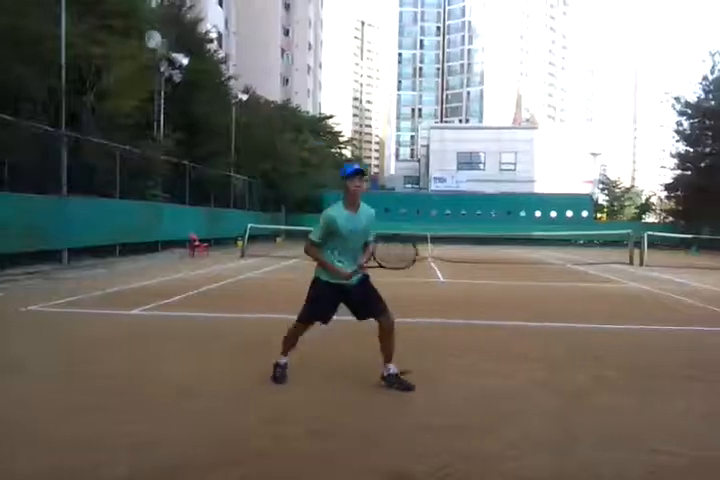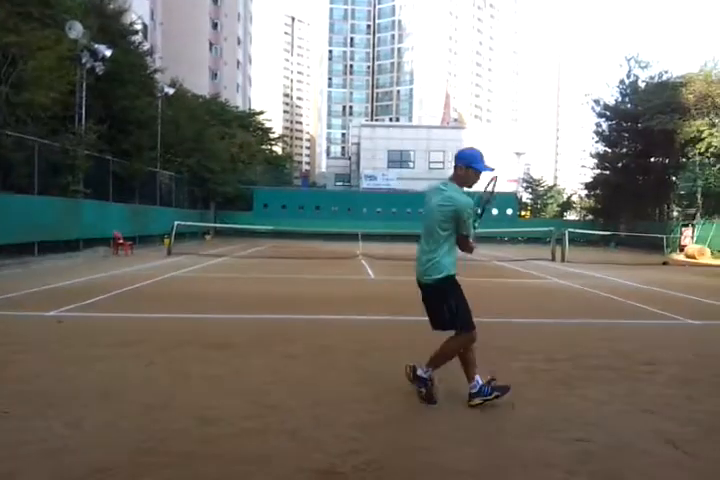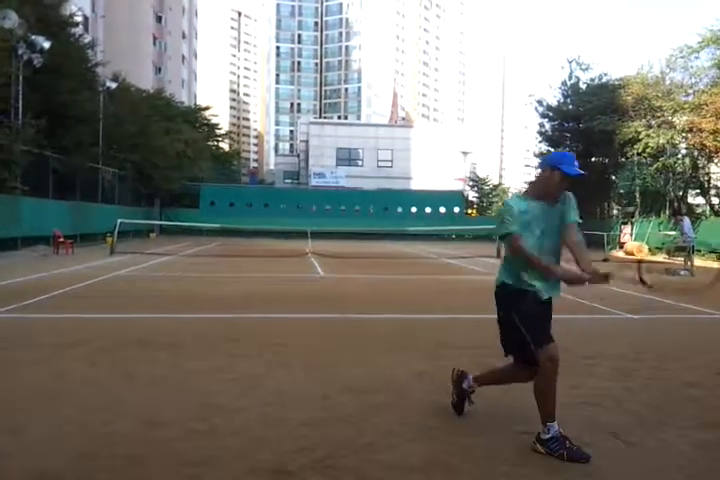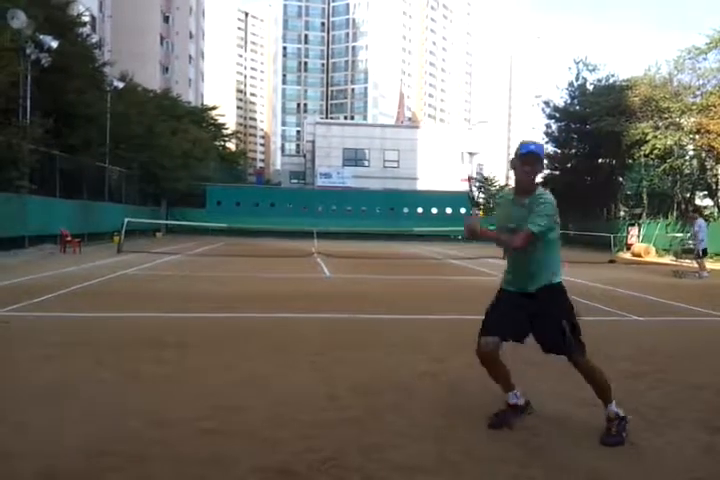
dt=0.7s
person 1, frame 1
left shoulder: (369, 213)
right shoulder: (331, 215)
right elbow: (310, 248)
left wrist: (364, 259)
right wrist: (334, 269)
left hip: (357, 278)
right hip: (328, 280)
left knee: (387, 320)
right knee: (302, 324)
left ankle: (389, 372)
right ankle: (282, 361)
person 1, frame 2
left shoulder: (434, 191)
right shoulder: (463, 201)
right elbow: (466, 244)
left wrist: (453, 240)
right wrist: (469, 245)
left hip: (428, 272)
right hip: (439, 274)
left knee: (465, 329)
right knee: (465, 334)
left ankle: (477, 387)
right ankle: (421, 373)
person 1, frame 3
left shoulder: (566, 201)
right shoulder: (512, 207)
left elbow: (572, 236)
right elbow: (520, 253)
left wrist: (586, 266)
right wrist: (558, 273)
left hip: (543, 294)
right hip: (515, 291)
left knee: (528, 368)
right knee: (549, 357)
left ankle: (465, 382)
right ankle: (549, 435)
person 1, frame 4
left shoulder: (545, 202)
right shoulder: (507, 199)
left elbow: (517, 244)
left wrist: (480, 231)
right wrist: (485, 231)
left hip: (546, 289)
right hip: (513, 287)
left knee: (577, 358)
right knee: (486, 349)
left ankle: (615, 415)
right ankle: (515, 401)
